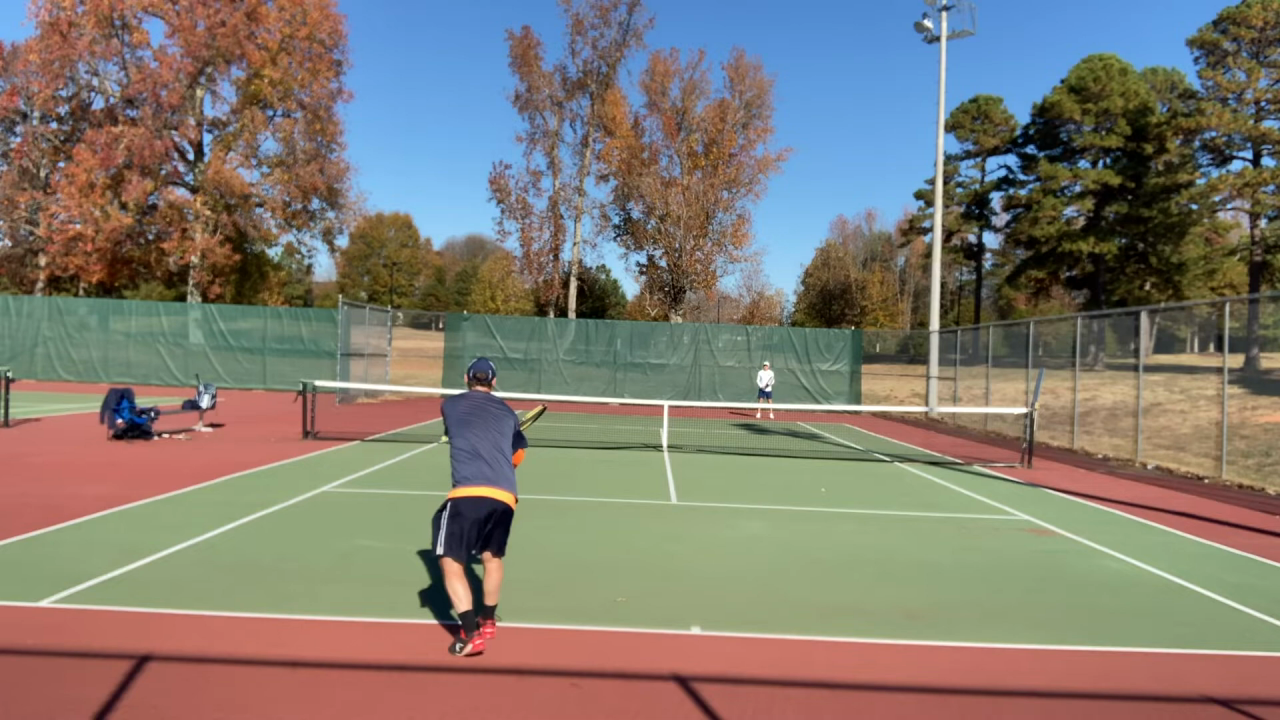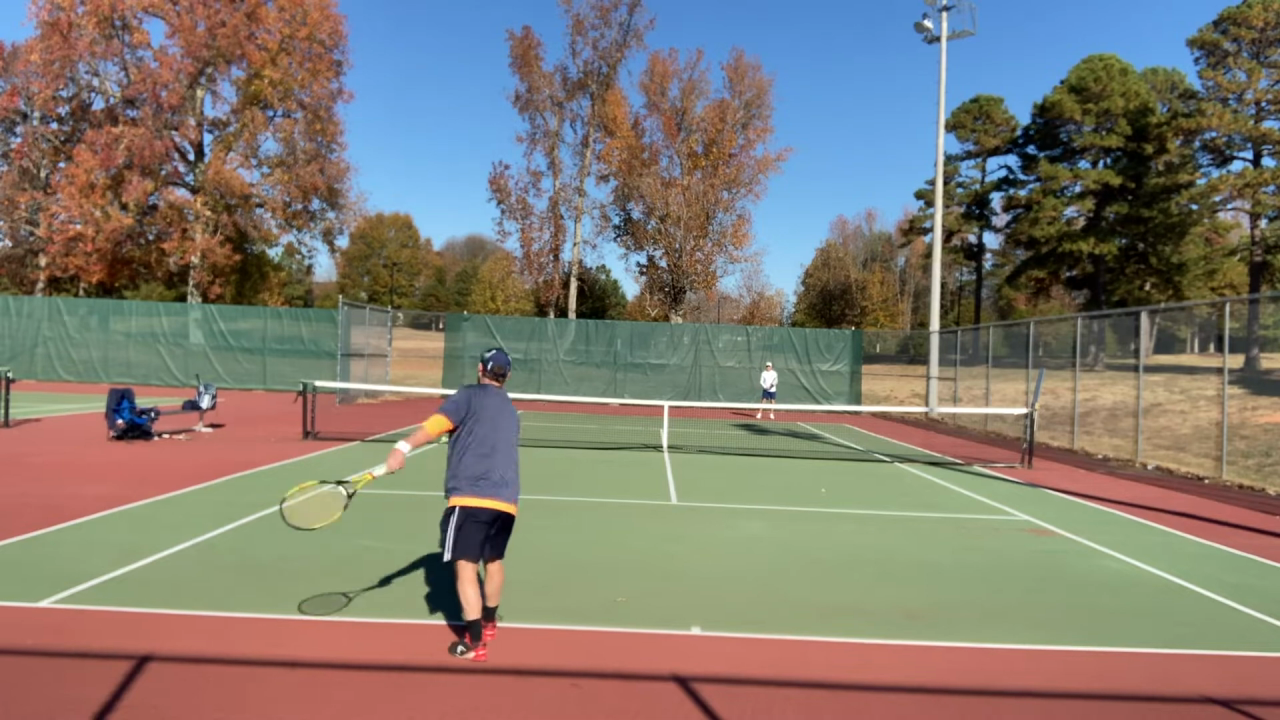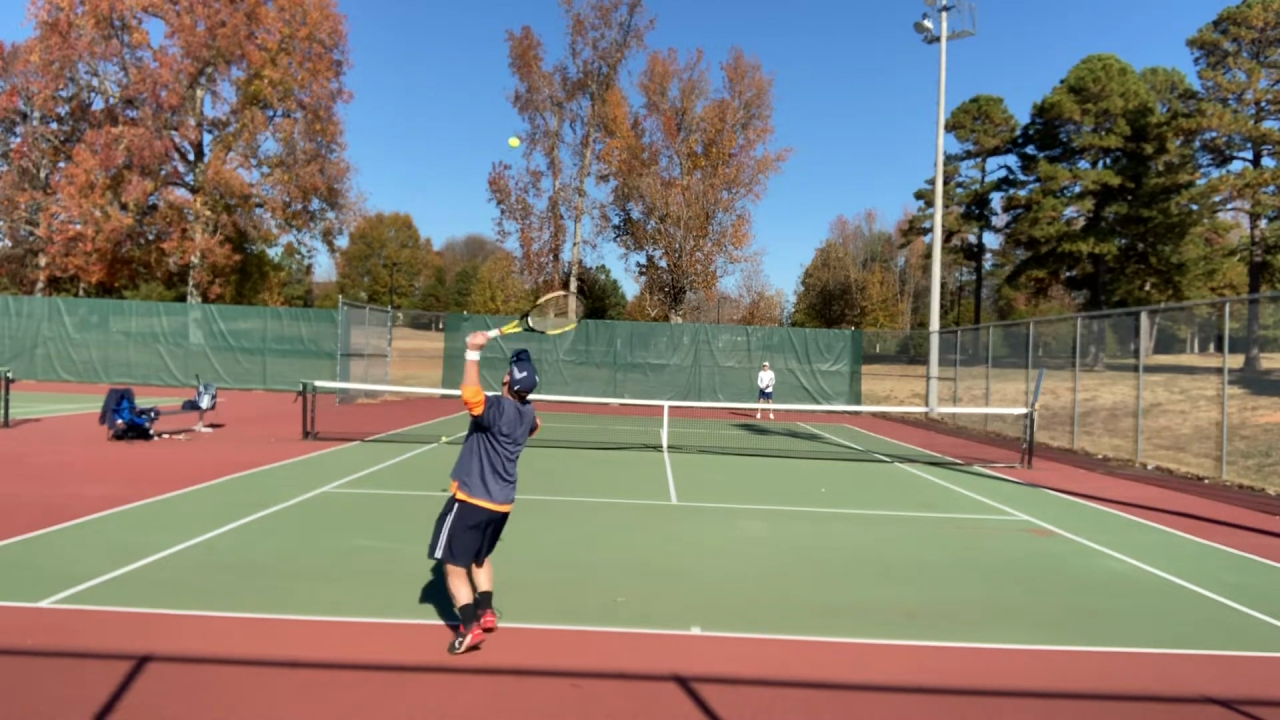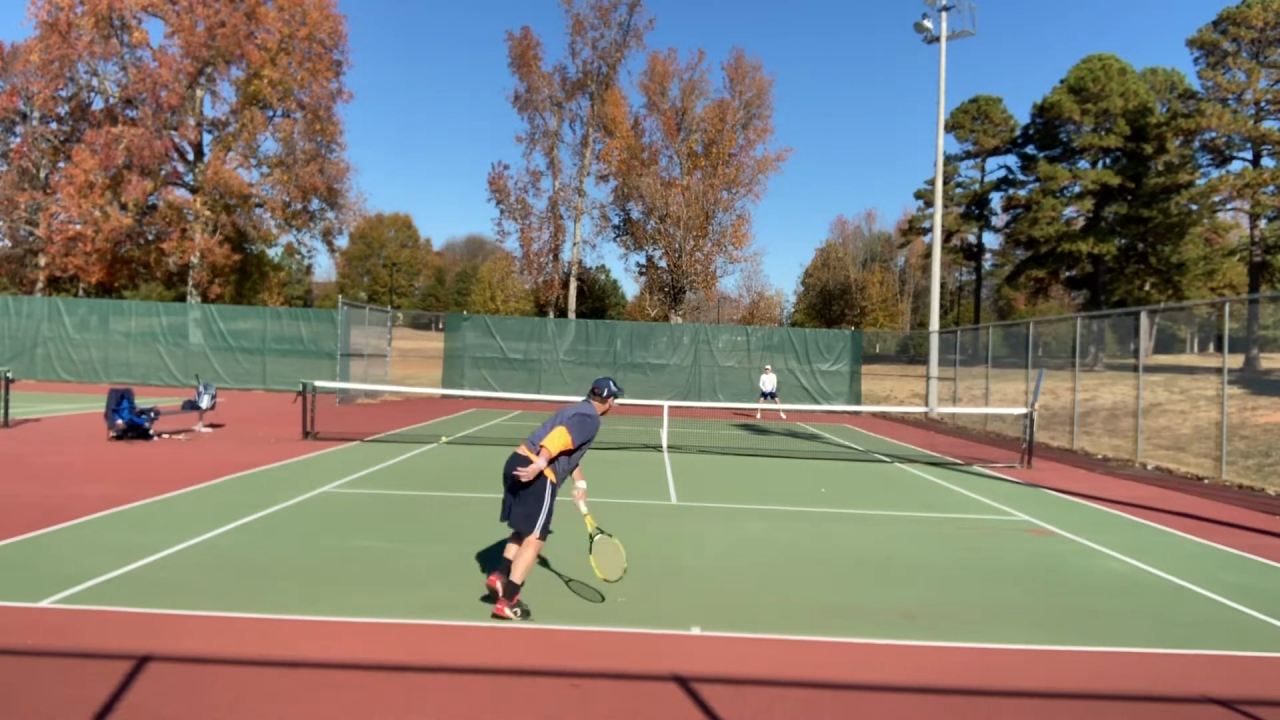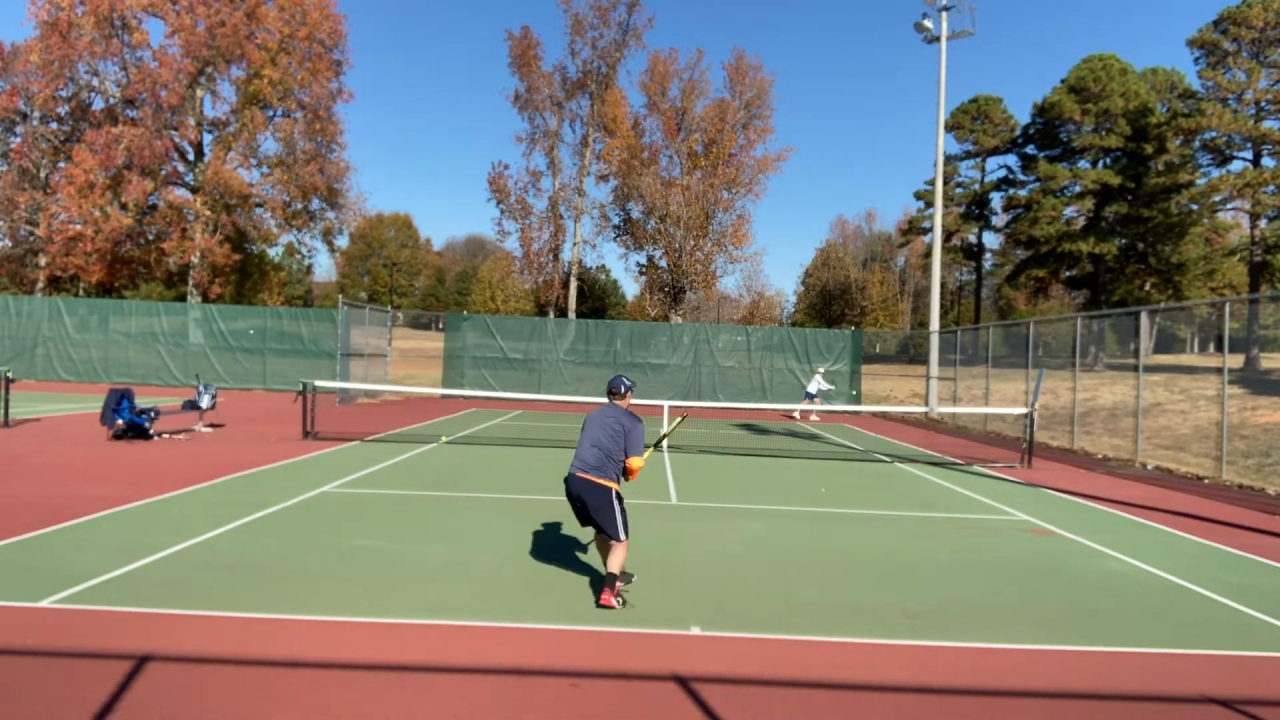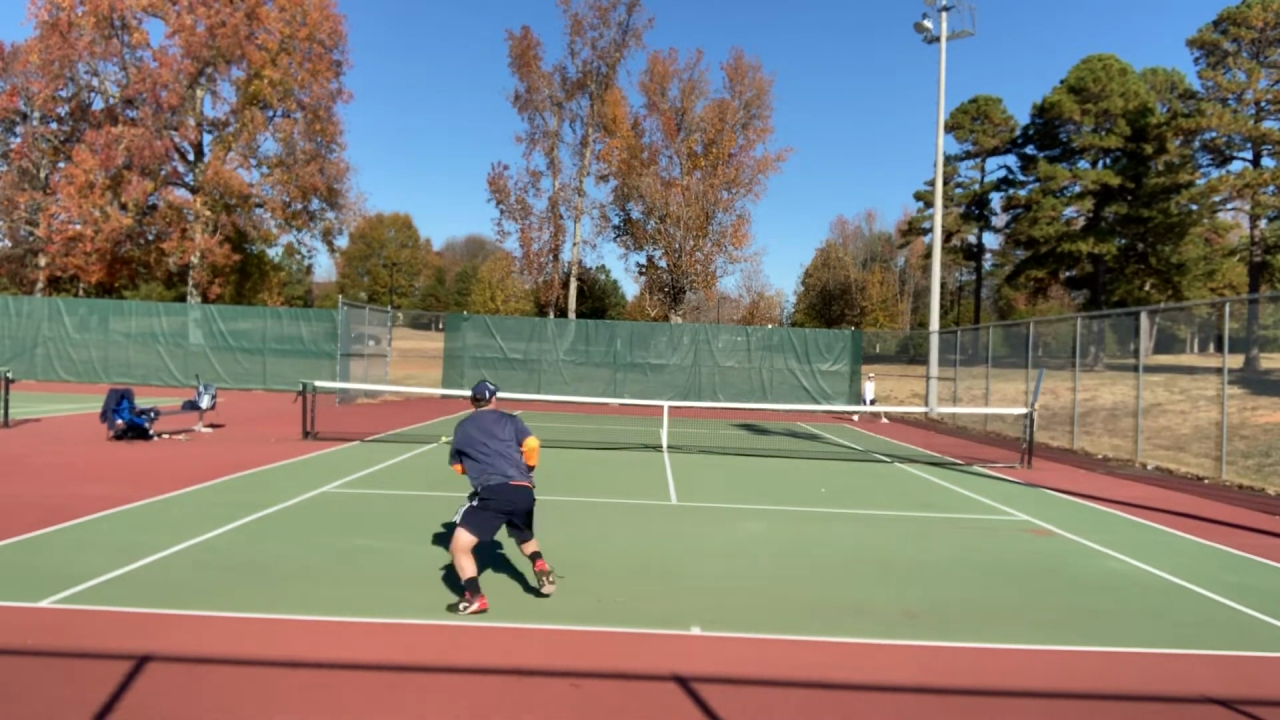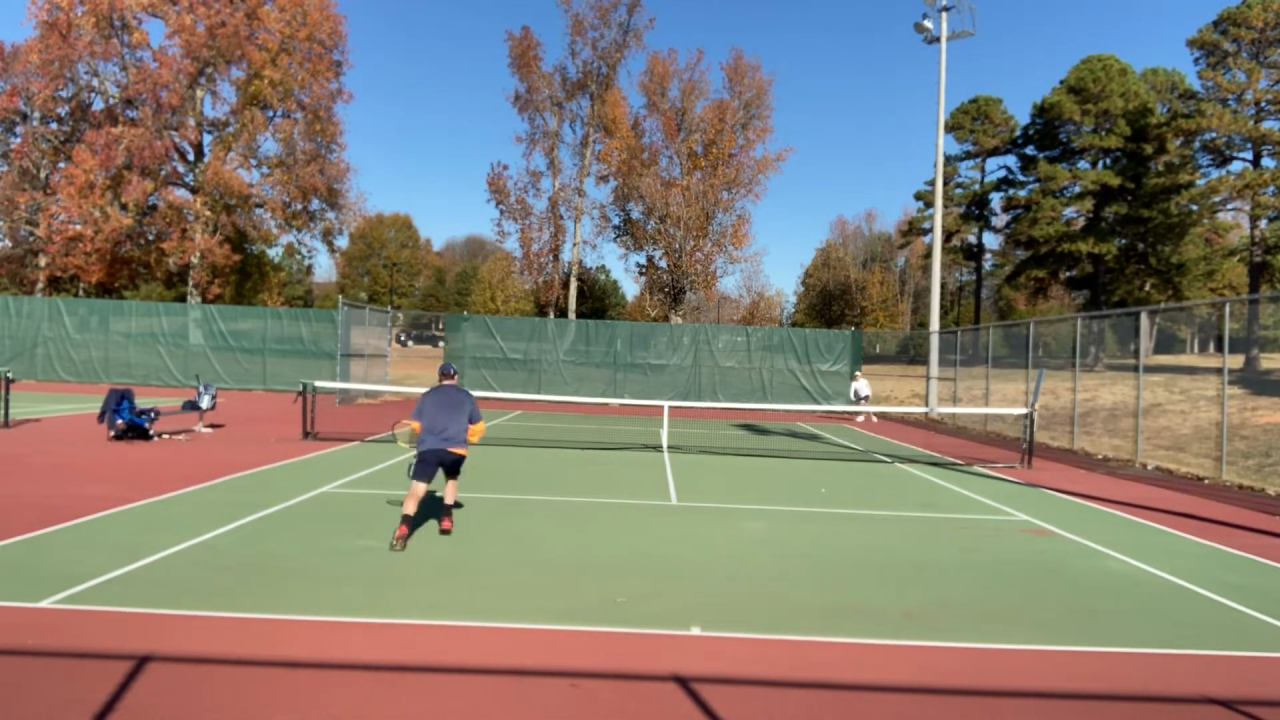
dt=0.7s
person 1, frame 1
left shoulder: (450, 405)
right shoulder: (507, 412)
right elbow: (518, 456)
left hip: (468, 494)
right hip: (504, 496)
left knee: (450, 563)
right knee: (492, 557)
left ankle: (470, 633)
right ankle: (487, 621)
person 1, frame 2
left shoulder: (470, 395)
right shoulder: (510, 409)
left elbow: (439, 422)
left wrist: (403, 448)
left hip: (470, 499)
right hip: (506, 501)
left knee: (465, 567)
right knee: (494, 561)
left ankle: (476, 641)
right ankle: (488, 622)
person 1, frame 3
left shoulder: (497, 410)
right shoulder: (527, 413)
left elbow: (472, 396)
left wrist: (473, 352)
left hip: (469, 500)
right hip: (501, 502)
left knee: (454, 568)
right knee: (480, 556)
left ankle: (470, 626)
right ankle: (485, 610)
person 1, frame 4
left shoulder: (575, 409)
right shoulder: (589, 420)
right elbow: (559, 439)
left wrist: (579, 483)
right wrist: (538, 465)
left hip: (517, 463)
right hip: (535, 474)
left knee: (523, 531)
right knee: (533, 540)
left ankle: (499, 577)
right ankle: (506, 600)
person 1, frame 5
left shoulder: (593, 416)
right shoulder: (632, 421)
right elbow: (634, 462)
right wrist: (629, 475)
left hip: (575, 481)
right hip: (601, 487)
left knee: (602, 531)
right knee: (619, 542)
left ankle: (614, 574)
right ankle: (609, 592)
person 1, frame 6
left shoulder: (462, 428)
right shoulder: (510, 420)
left elbow: (457, 467)
right elbow: (532, 445)
right wrist: (527, 470)
left hip: (490, 494)
right hip: (522, 492)
left knee: (459, 547)
right knee: (526, 541)
left ankle: (475, 596)
right ankle: (540, 567)
person 1, frame 7
left shoulder: (427, 396)
right shoulder: (467, 398)
left elbow: (415, 424)
right elbow: (478, 427)
right wrist: (468, 440)
left hip: (428, 450)
right hip: (454, 452)
left knee: (415, 492)
right knee: (452, 478)
left ankle: (404, 529)
right ankle: (447, 518)
